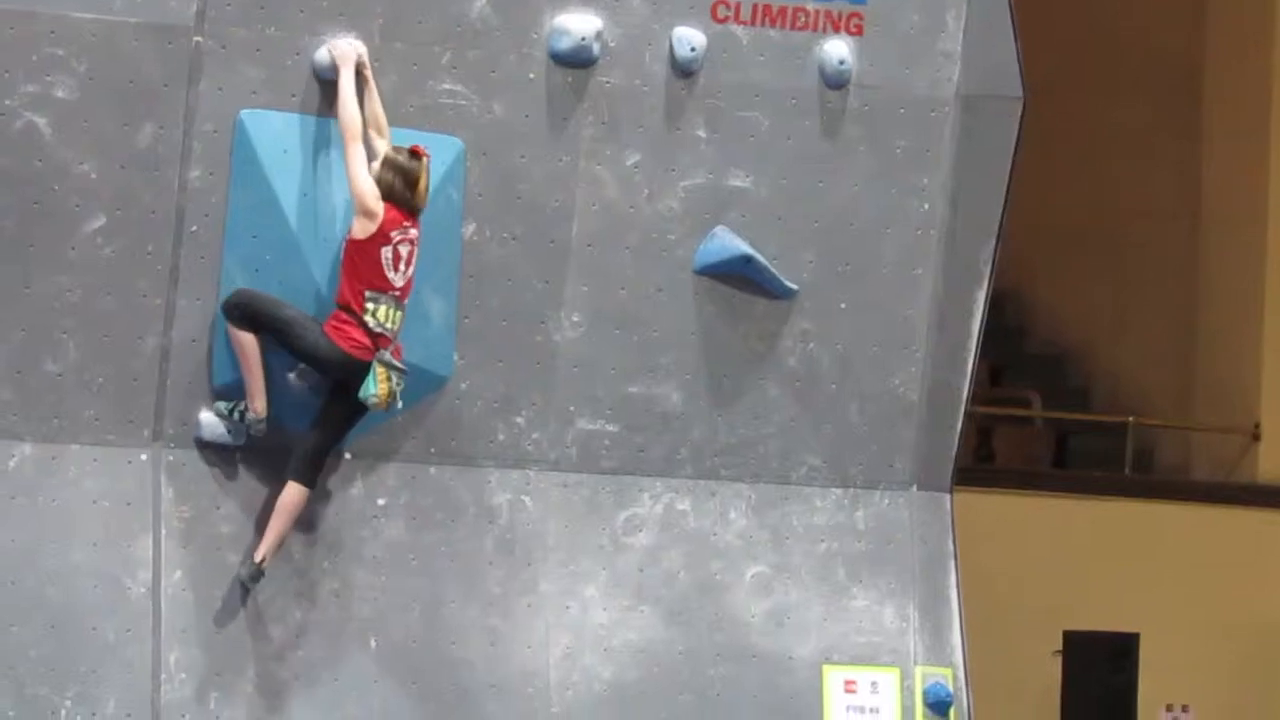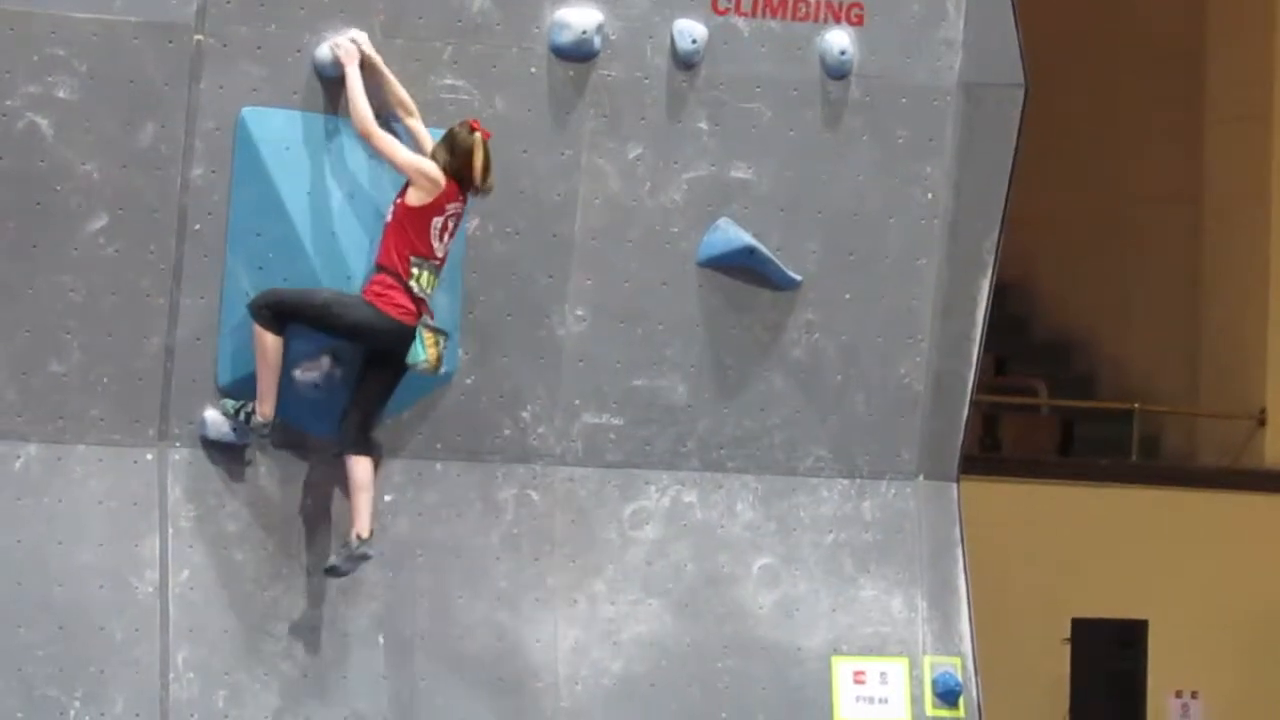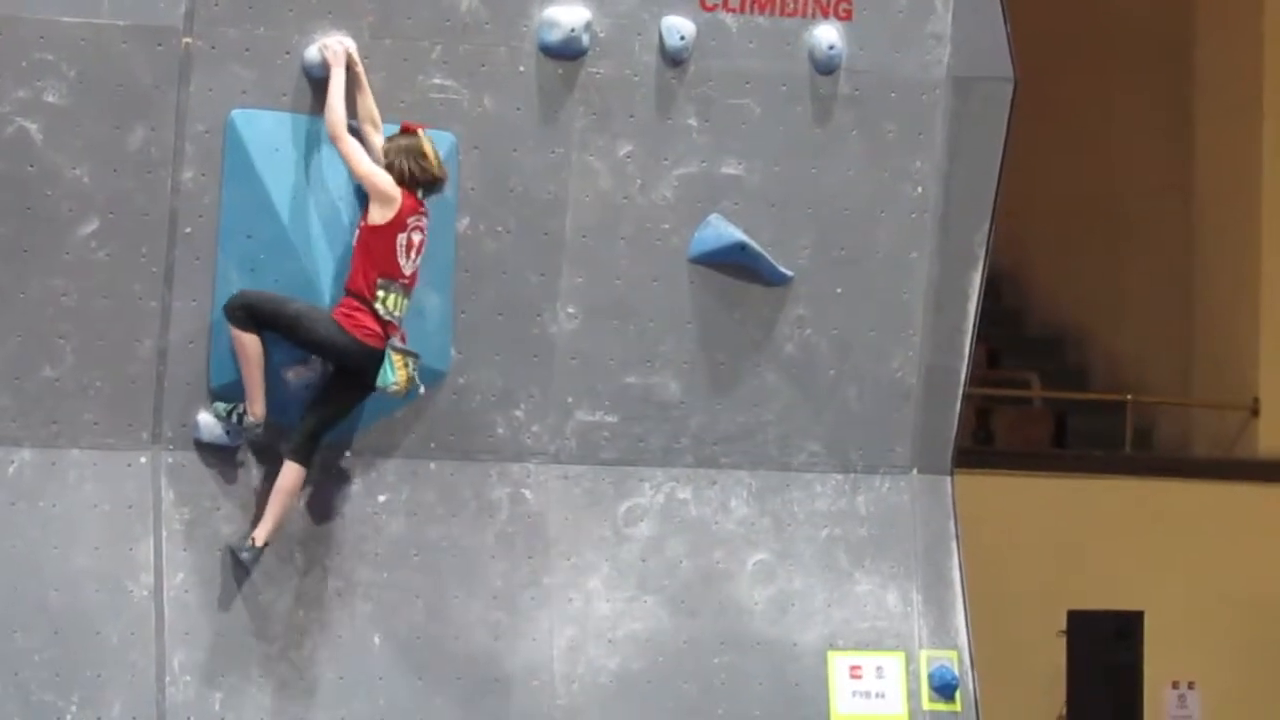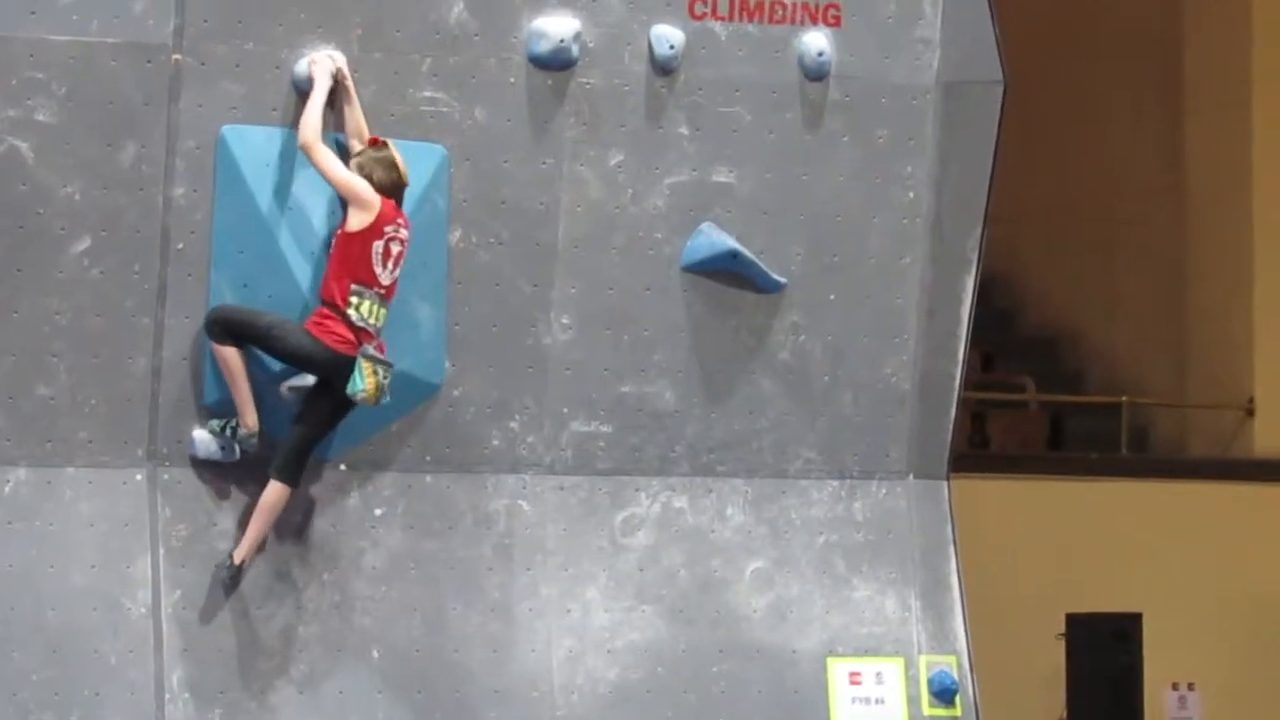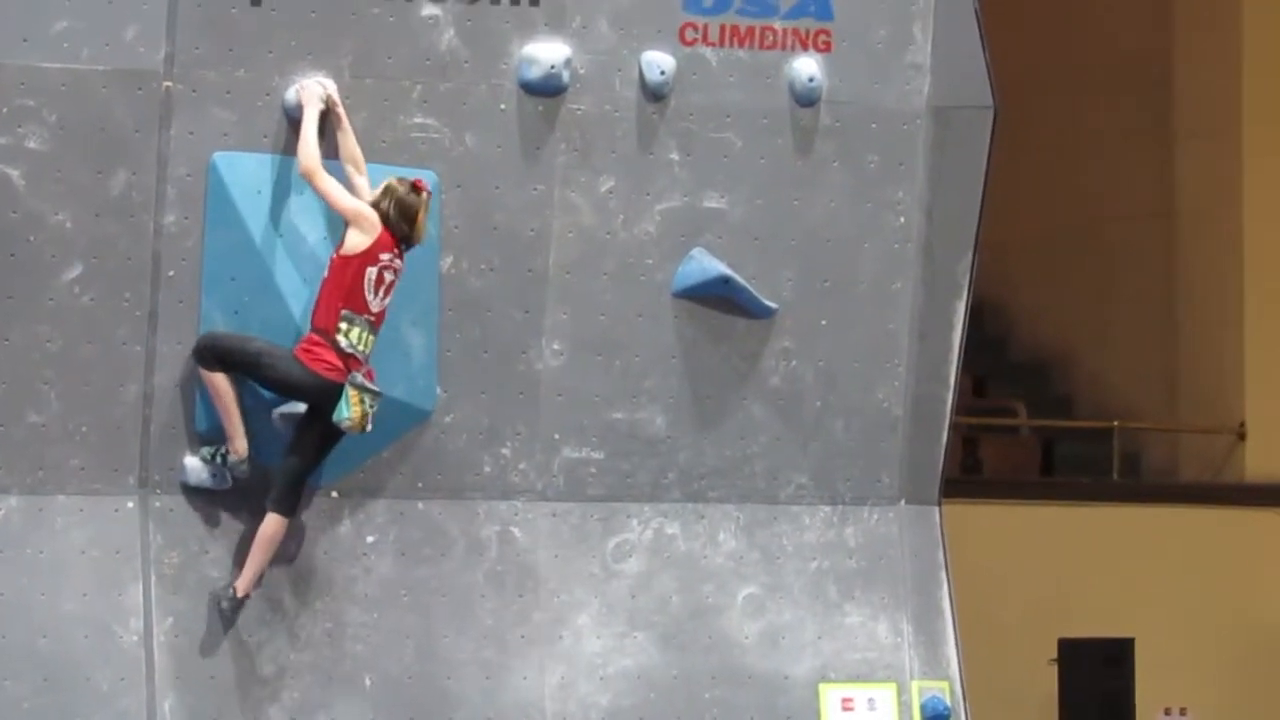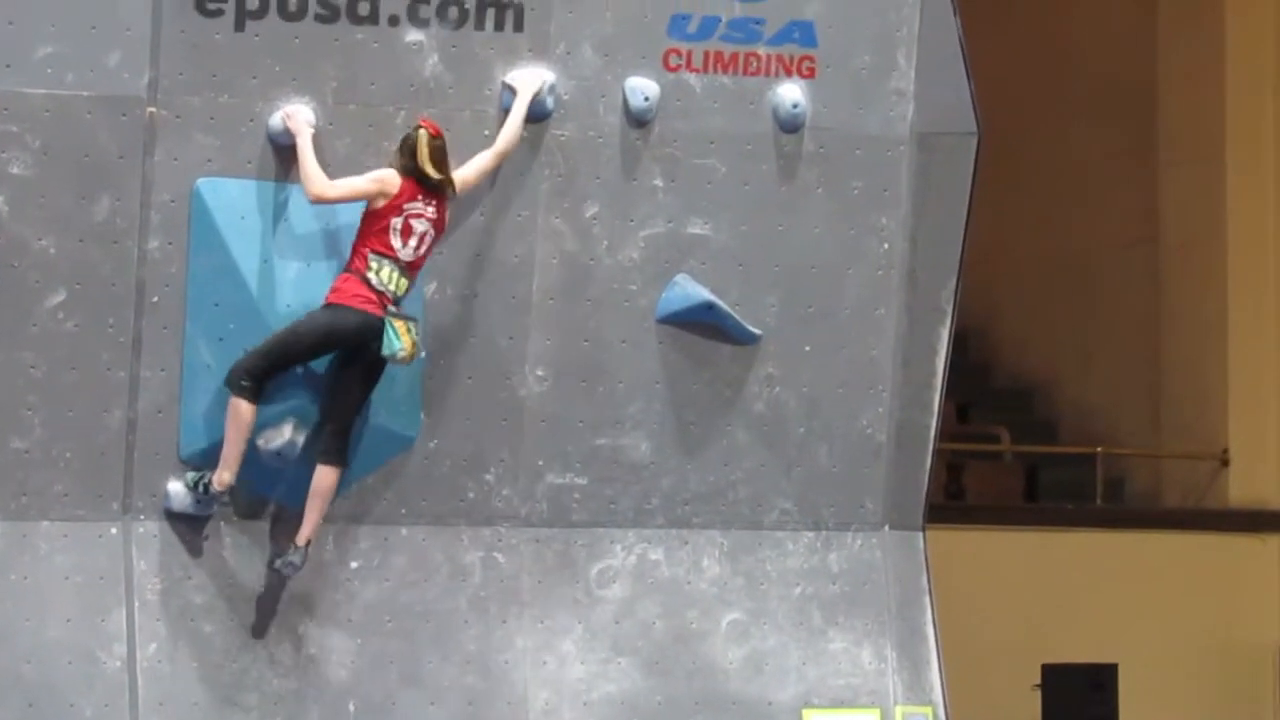
dt=0.7s
person 1, frame 1
left shoulder: (373, 212)
right shoulder: (409, 220)
left elbow: (353, 137)
right elbow: (378, 138)
left wrist: (347, 69)
right wrist: (366, 74)
left hip: (342, 350)
right hip: (376, 366)
left knee: (240, 304)
right knee: (309, 457)
left ankle: (254, 412)
right ankle: (258, 560)
person 1, frame 2
left shoulder: (430, 177)
right shoulder: (454, 191)
left elbow: (365, 126)
right elbow: (409, 116)
left wrist: (350, 65)
right wrist: (374, 60)
left hip: (383, 314)
right hip: (408, 328)
left knee: (267, 304)
right knee: (356, 429)
left ankle: (260, 414)
right ankle: (358, 539)
person 1, frame 3
left shoulder: (389, 194)
right shoulder: (415, 205)
left elbow: (338, 134)
right elbow: (371, 130)
left wrist: (337, 69)
right wrist: (358, 71)
left hip: (353, 336)
right hip: (379, 351)
left knee: (242, 306)
right knee: (306, 433)
left ankle: (252, 414)
right ankle: (257, 540)
person 1, frame 4
left shoulder: (368, 200)
right shoulder: (398, 218)
left elbow: (309, 143)
right elbow: (362, 143)
left wrist: (322, 83)
right wrist: (346, 86)
left hip: (326, 344)
right hip: (359, 360)
left knee: (220, 320)
right knee: (292, 454)
left ankle: (246, 426)
right ankle: (238, 558)
person 1, frame 5
left shoulder: (369, 226)
right shoulder: (393, 249)
left elbow: (310, 168)
right elbow: (356, 169)
left wrist: (312, 108)
right wrist: (338, 113)
left hip: (315, 372)
right hip: (349, 388)
left knee: (208, 348)
right knee: (288, 486)
left ankle: (236, 453)
right ankle: (238, 590)
person 1, frame 6
left shoulder: (389, 183)
right shoulder: (448, 193)
left elbow: (319, 191)
right elbow: (501, 148)
left wrist: (303, 137)
right wrist: (524, 94)
left hip: (348, 310)
right hip: (384, 326)
left knee: (247, 374)
right knee: (335, 436)
left ankle: (217, 484)
right ankle: (299, 547)
